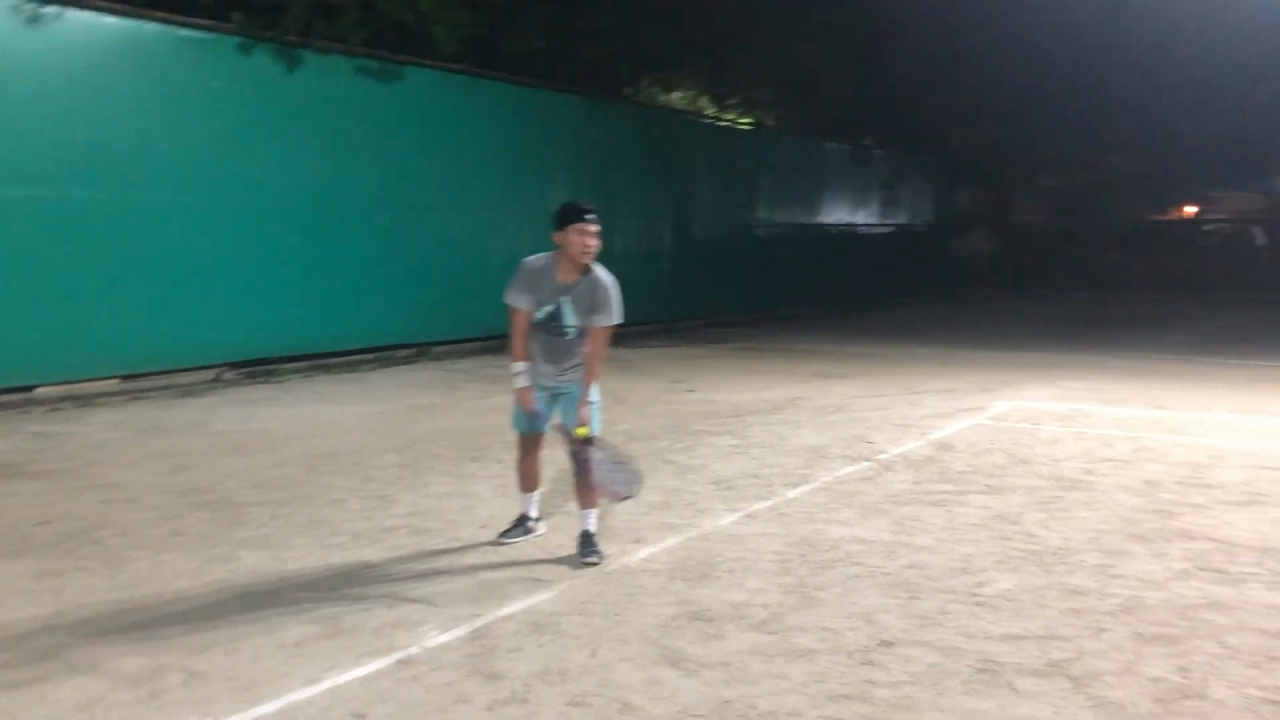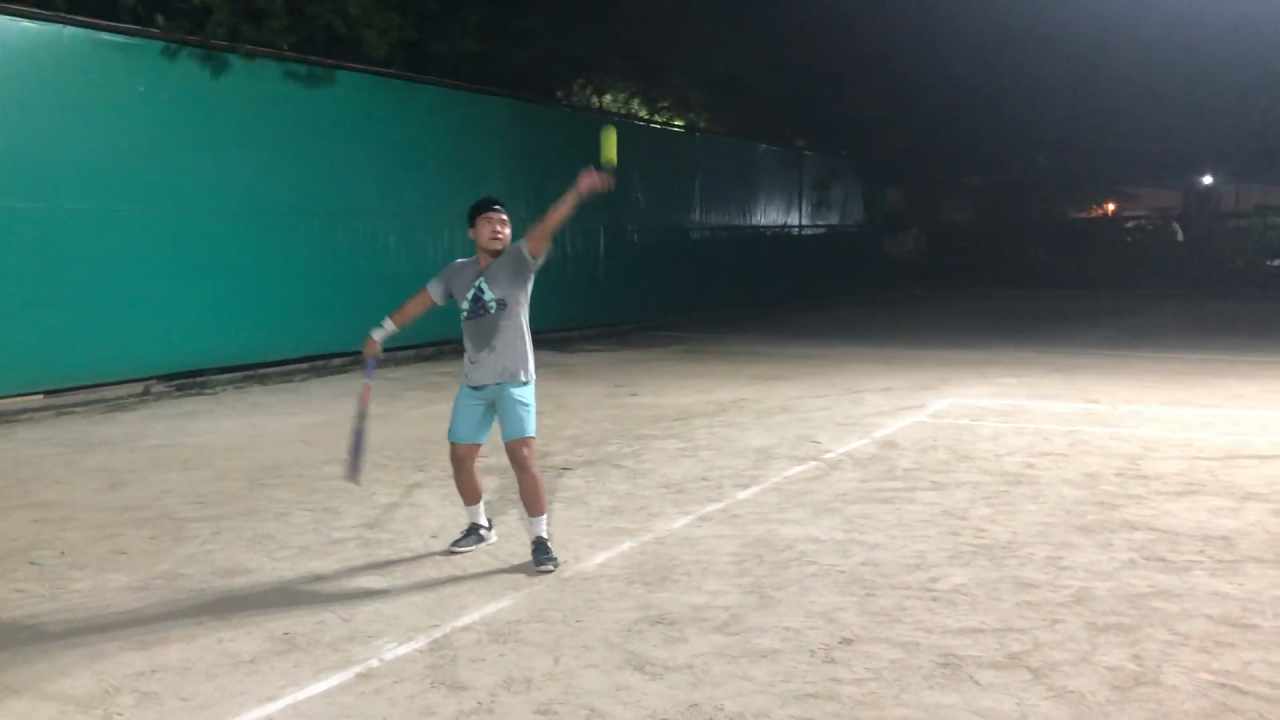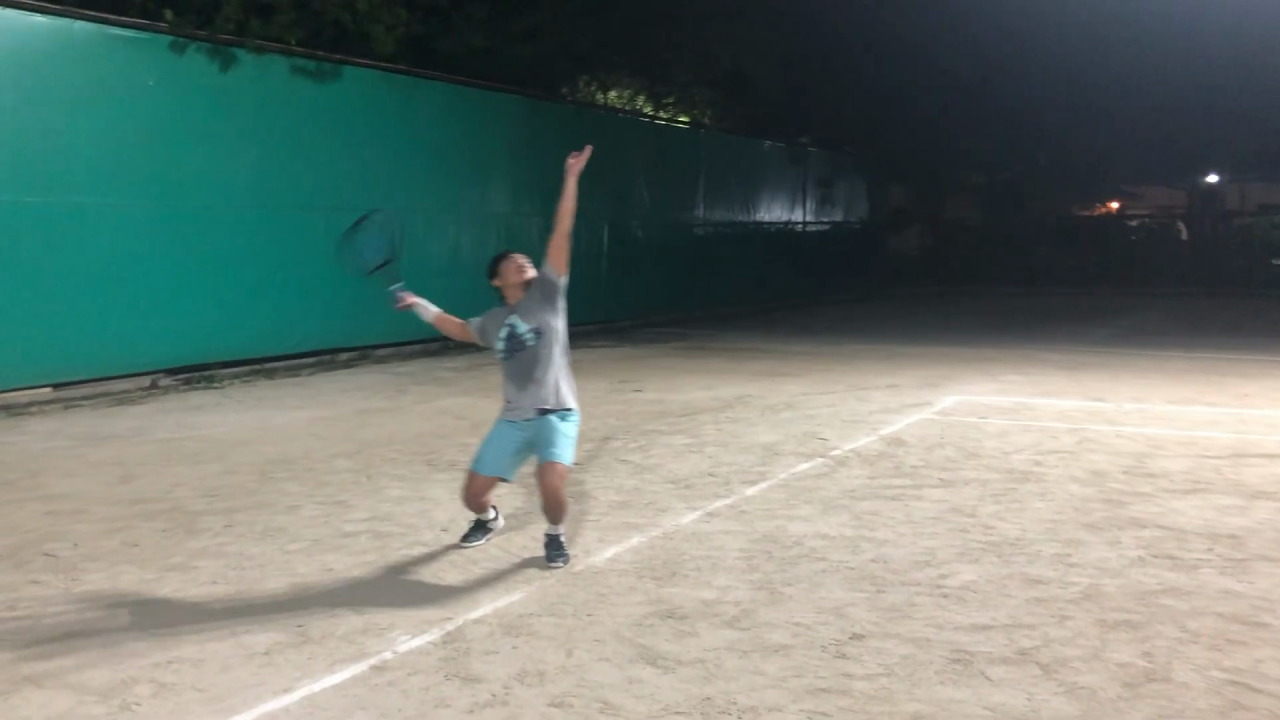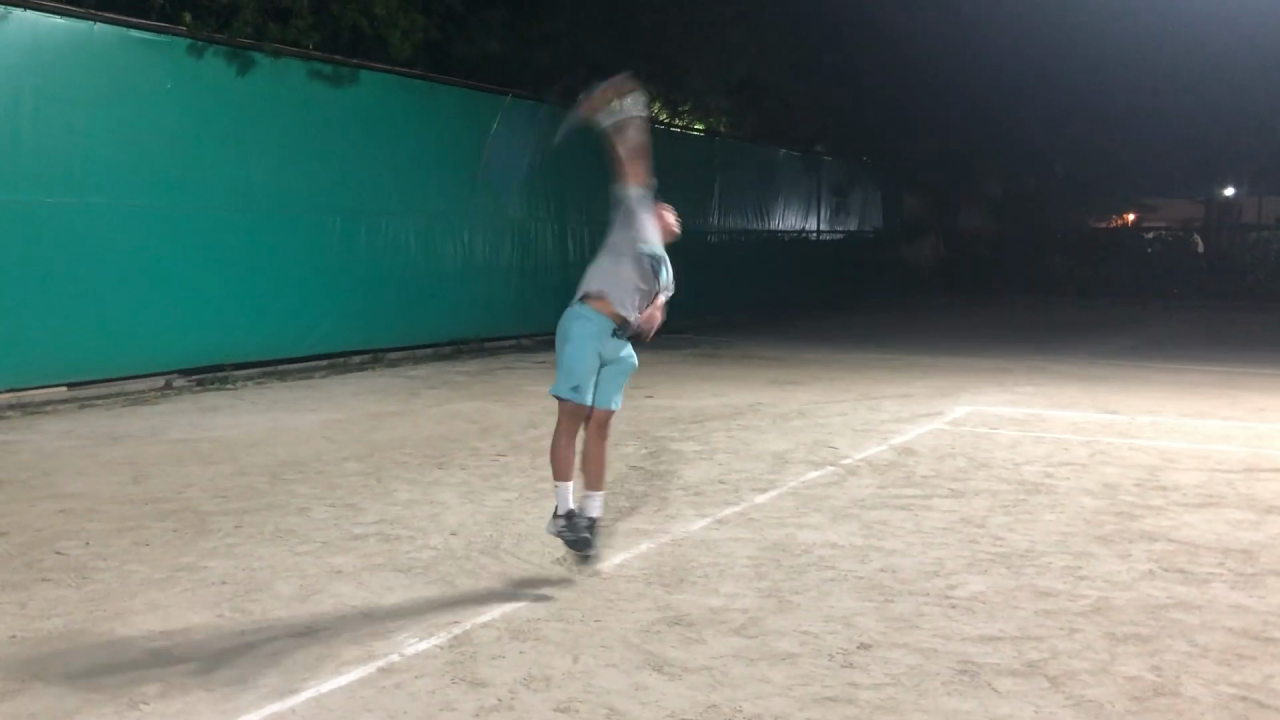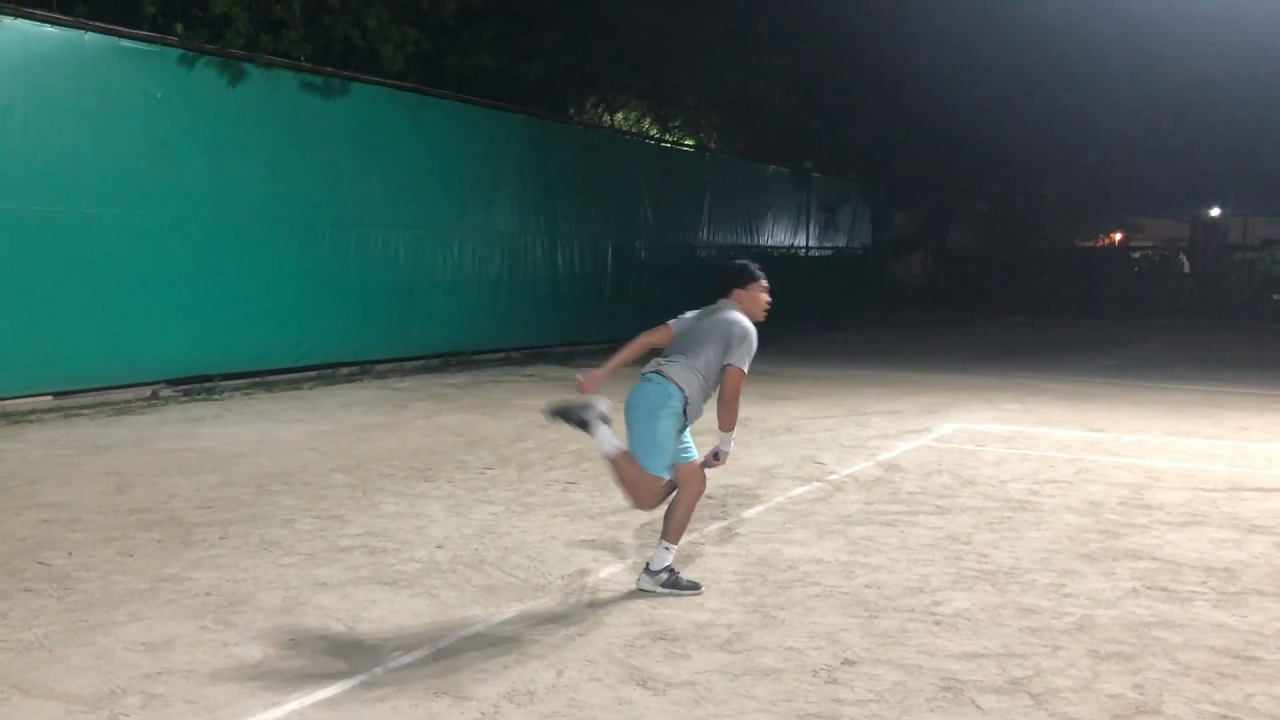
dt=0.4s
person 1, frame 1
left shoulder: (602, 285)
right shoulder: (531, 270)
left elbow: (596, 347)
right elbow: (519, 331)
left wrist: (585, 402)
right wrist: (521, 382)
left hip: (578, 379)
right hip: (536, 376)
left knee: (581, 451)
right knee: (528, 444)
left ankle: (588, 532)
right ankle: (530, 517)
person 1, frame 2
left shoulder: (520, 258)
right shoulder: (458, 271)
left elbow: (544, 229)
right elbow: (423, 300)
left wrist: (577, 192)
right wrist: (381, 332)
left hip: (514, 381)
right hip: (474, 384)
left knee: (521, 456)
right knee: (461, 456)
left ankle: (540, 539)
right ankle: (480, 525)
person 1, frame 3
left shoulder: (547, 294)
right shoulder: (496, 320)
left elbow: (562, 233)
right elbow: (461, 329)
left wrist: (571, 177)
right wrist: (420, 305)
left hip: (556, 415)
right hip: (515, 421)
left knee: (551, 482)
right knee: (474, 491)
left ankle: (554, 535)
right ankle: (489, 517)
person 1, frame 4
left shoulder: (662, 269)
right shoulder: (638, 217)
left elbow: (652, 317)
right elbow: (634, 168)
left wrist: (652, 316)
right wrist: (628, 119)
left hip: (618, 341)
right hip: (587, 324)
left knee: (599, 429)
right knee: (570, 418)
left ankle: (590, 516)
right ankle: (565, 512)
person 1, frame 5
left shoulder: (702, 316)
right shoulder: (743, 329)
left elbow: (646, 339)
right elbow: (729, 392)
left wrist: (602, 372)
right wrist: (725, 443)
left hip: (665, 401)
right hip: (661, 401)
left knee: (692, 484)
right knee: (646, 495)
left ankle: (658, 570)
right ankle: (594, 420)
